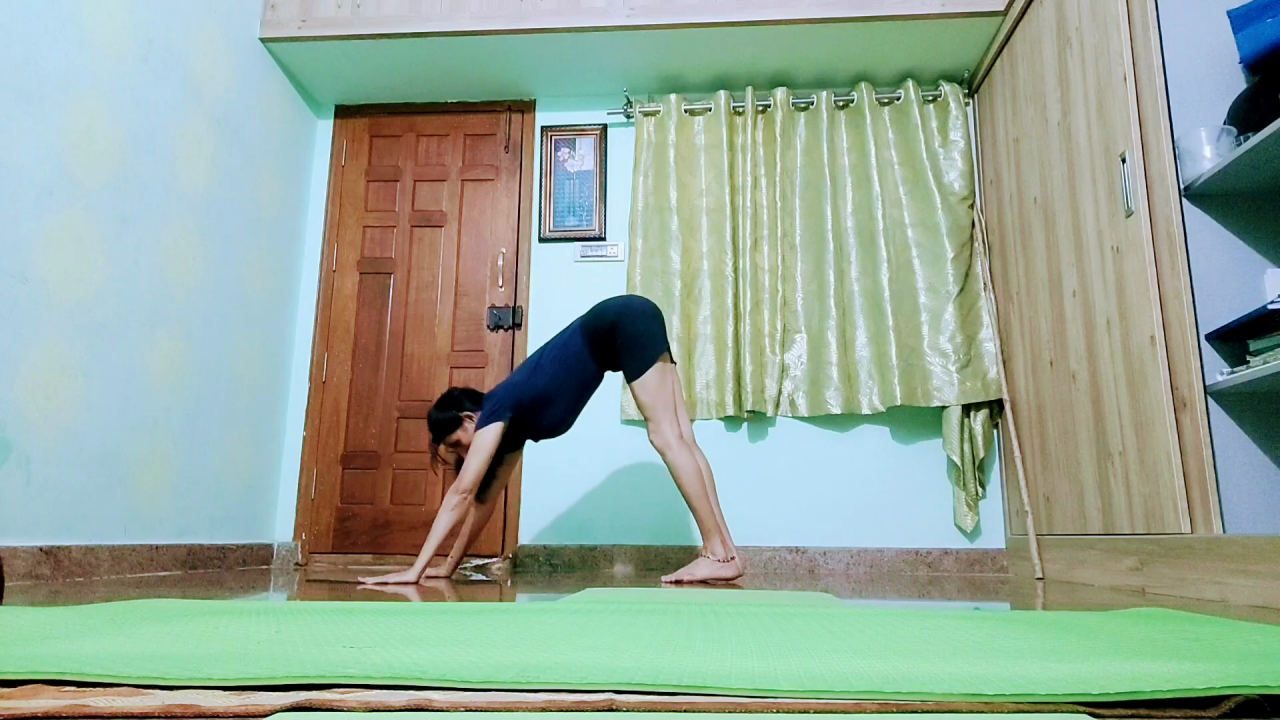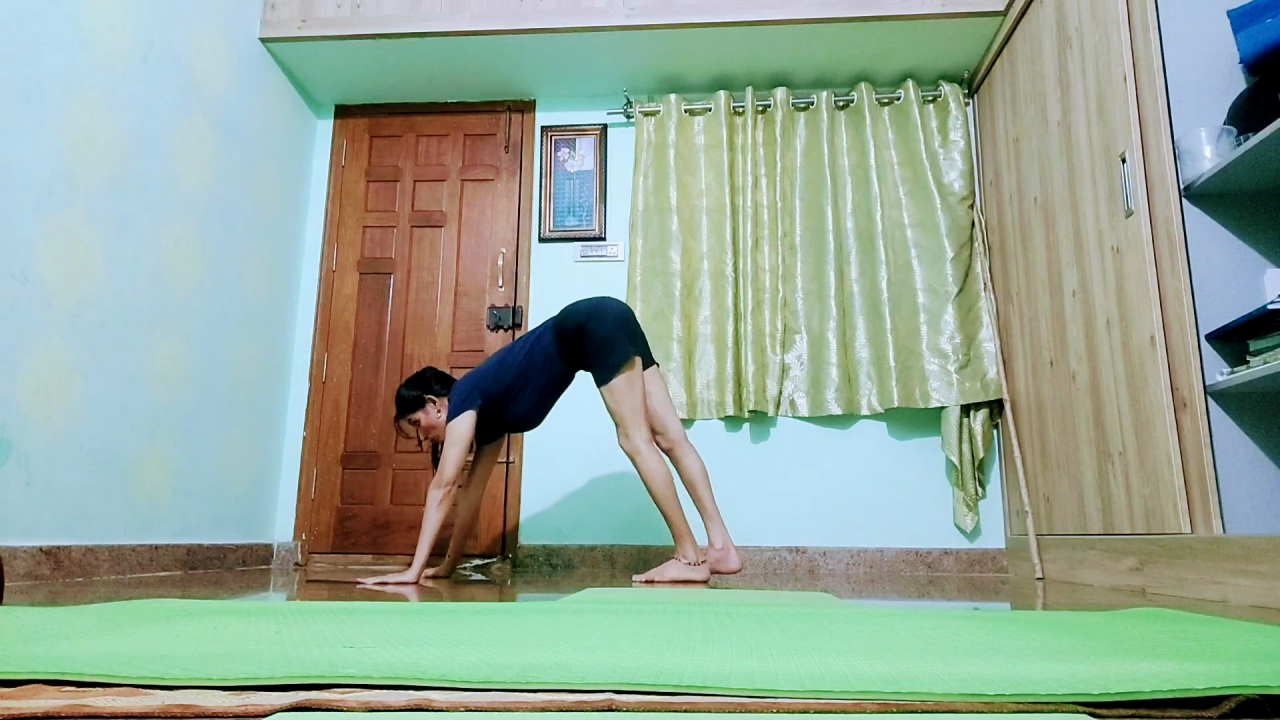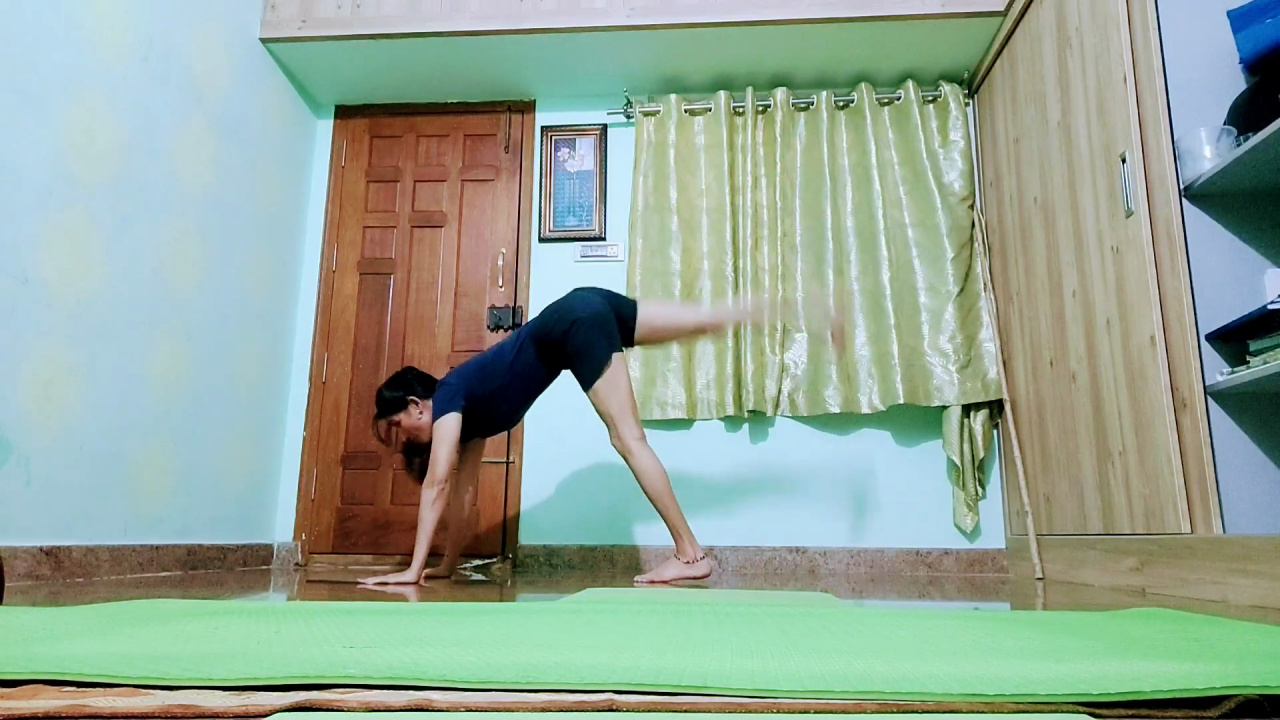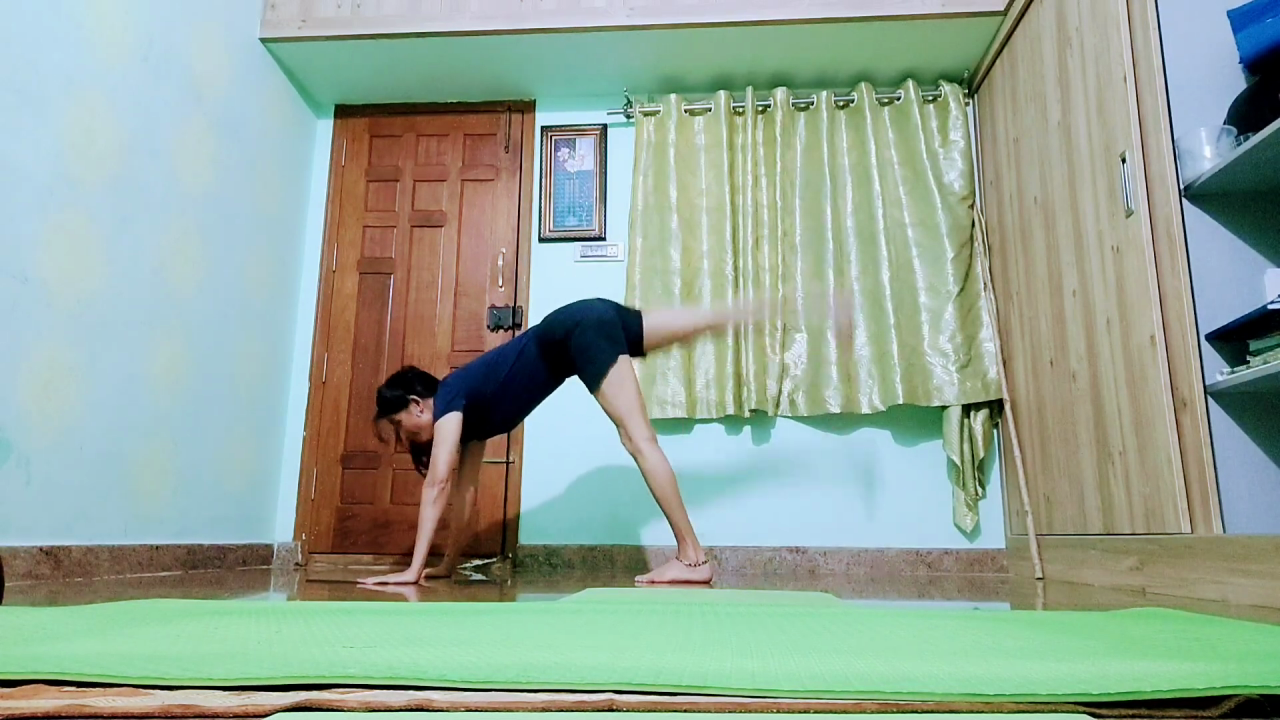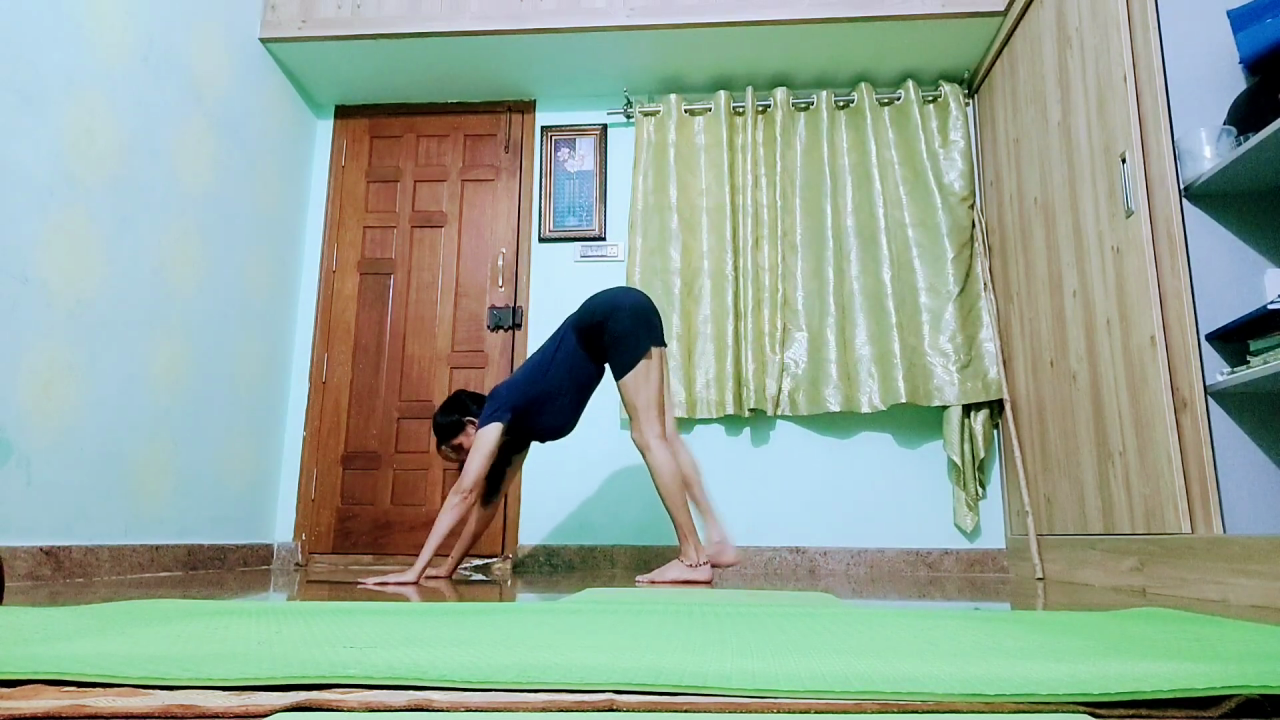
dt=1s
person 1, frame 1
left shoulder: (496, 411)
right shoulder: (513, 424)
left elbow: (462, 493)
right elbow: (486, 496)
left wrist: (416, 570)
right wrist: (449, 565)
left hip: (625, 324)
right hip: (621, 330)
left knee: (667, 437)
right knee: (681, 438)
left ankle: (718, 555)
right ankle: (726, 551)
person 1, frame 2
left shoulder: (463, 399)
right shoulder: (487, 415)
left elbow: (444, 487)
right elbow: (471, 489)
left wrist: (415, 569)
right wrist: (448, 564)
left hip: (596, 324)
right hip: (600, 327)
left knee: (636, 440)
right knee: (669, 435)
left ankle: (689, 555)
right ankle: (721, 547)
person 1, frame 3
left shoulder: (446, 401)
right shoulder: (462, 405)
left elbow: (436, 486)
right elbow: (462, 487)
left wrist: (415, 569)
right wrist: (449, 562)
left hip: (578, 324)
right hip: (582, 312)
left knee: (628, 439)
right knee: (714, 320)
left ankle: (690, 554)
person 1, frame 4
left shoulder: (447, 403)
right shoulder: (466, 414)
left elbow: (438, 484)
right elbow: (464, 489)
left wrist: (413, 569)
right wrist: (448, 562)
left hip: (579, 331)
right hip: (585, 327)
left knee: (638, 438)
right knee: (712, 320)
left ankle: (693, 557)
person 1, frame 5
left shoulder: (497, 414)
right shoulder: (512, 420)
left elbow: (463, 491)
right elbow: (488, 495)
left wrist: (411, 570)
right wrist: (447, 564)
left hip: (619, 318)
right hip: (620, 314)
left knee: (650, 440)
right knee: (664, 433)
left ankle: (694, 557)
right ankle: (716, 539)
